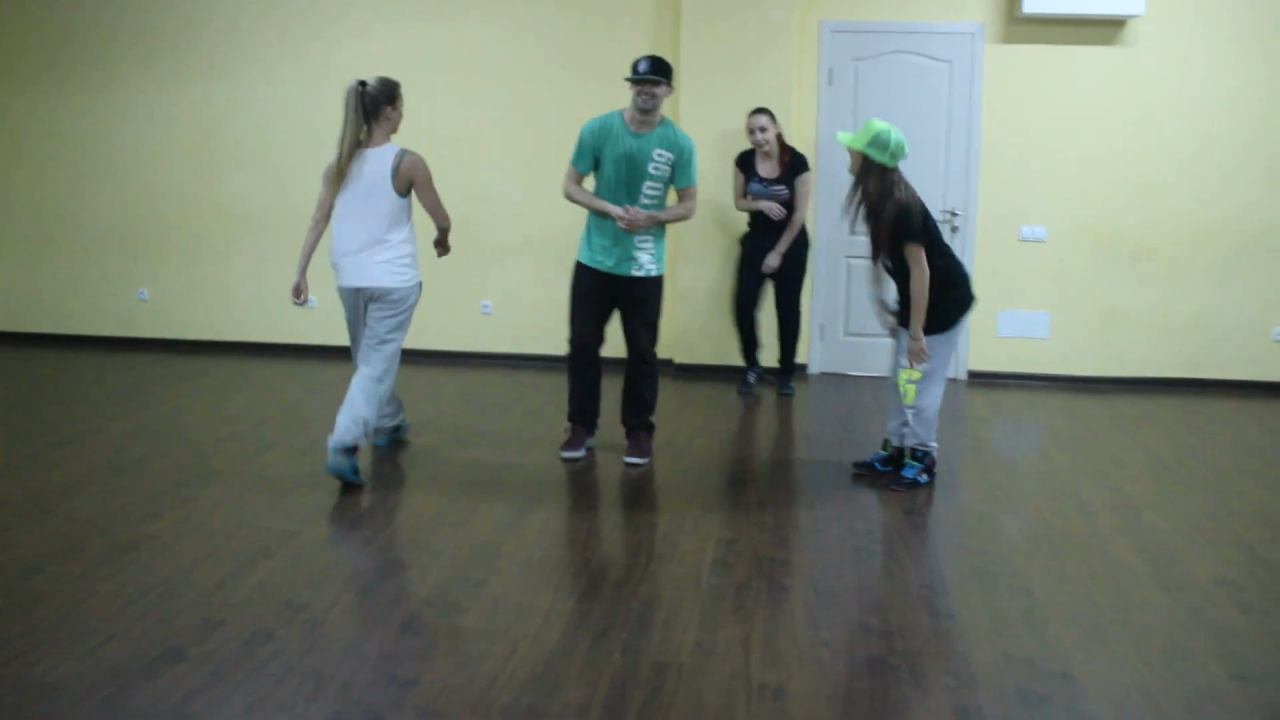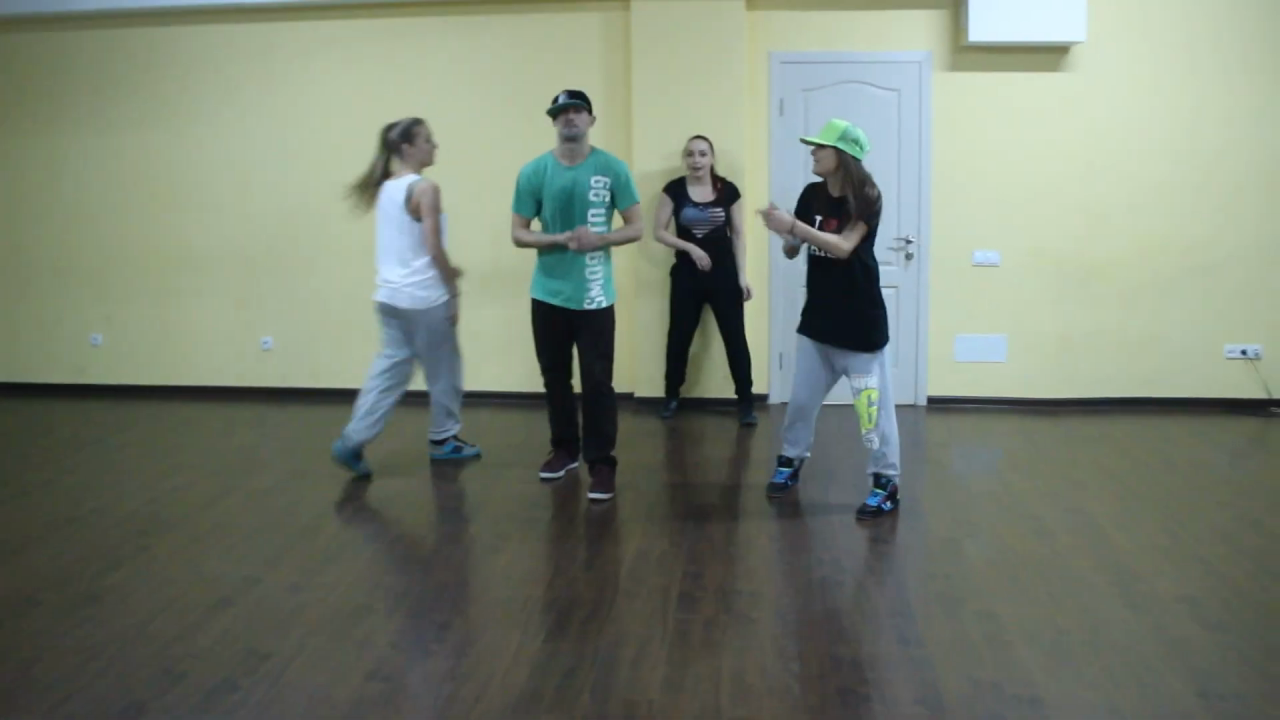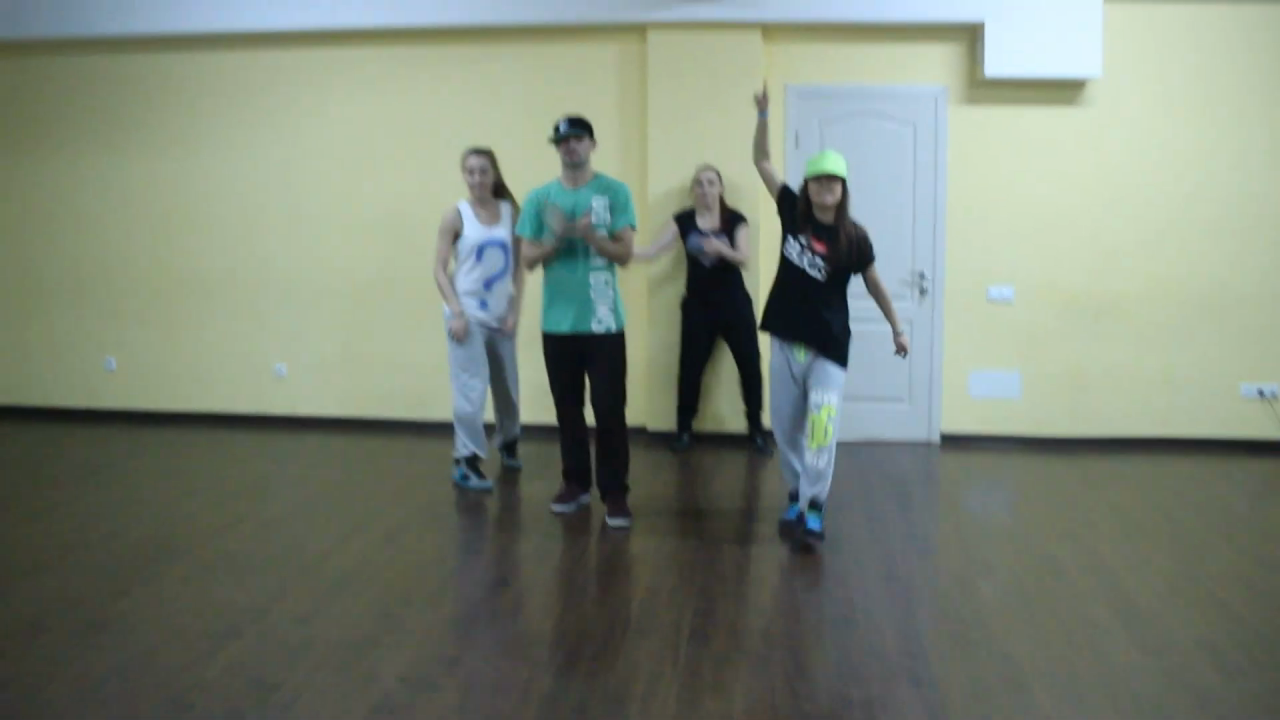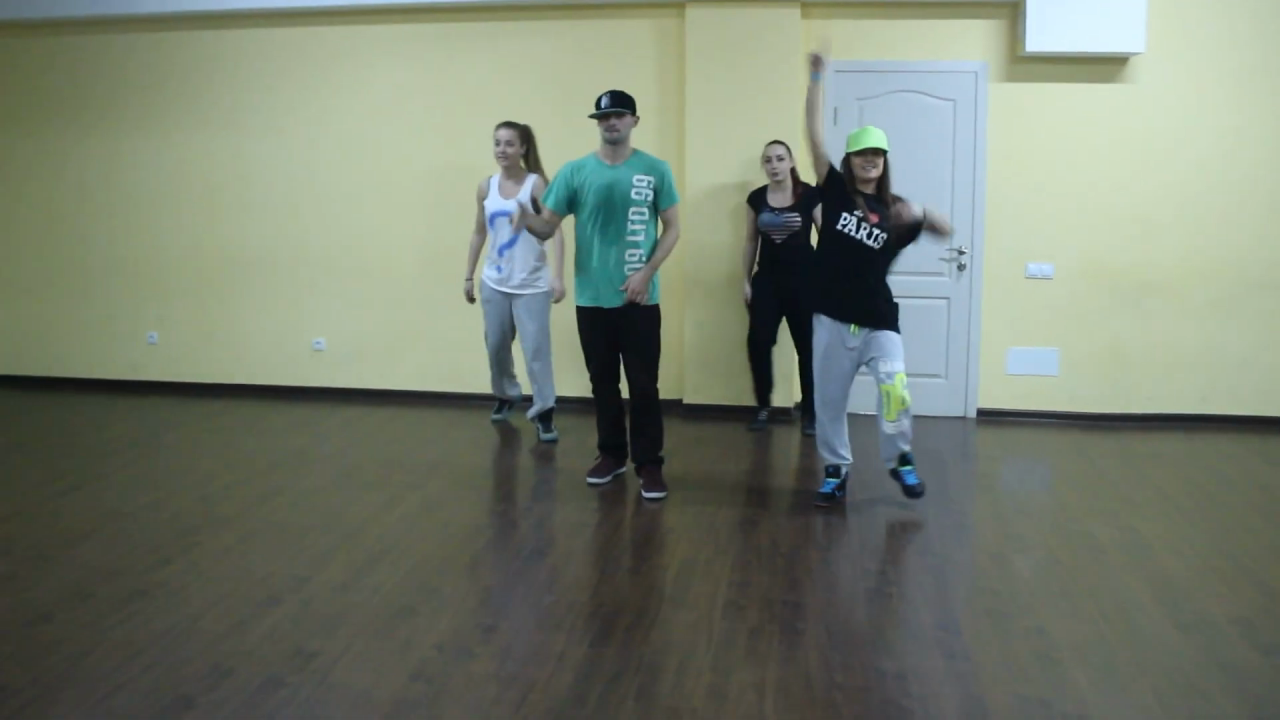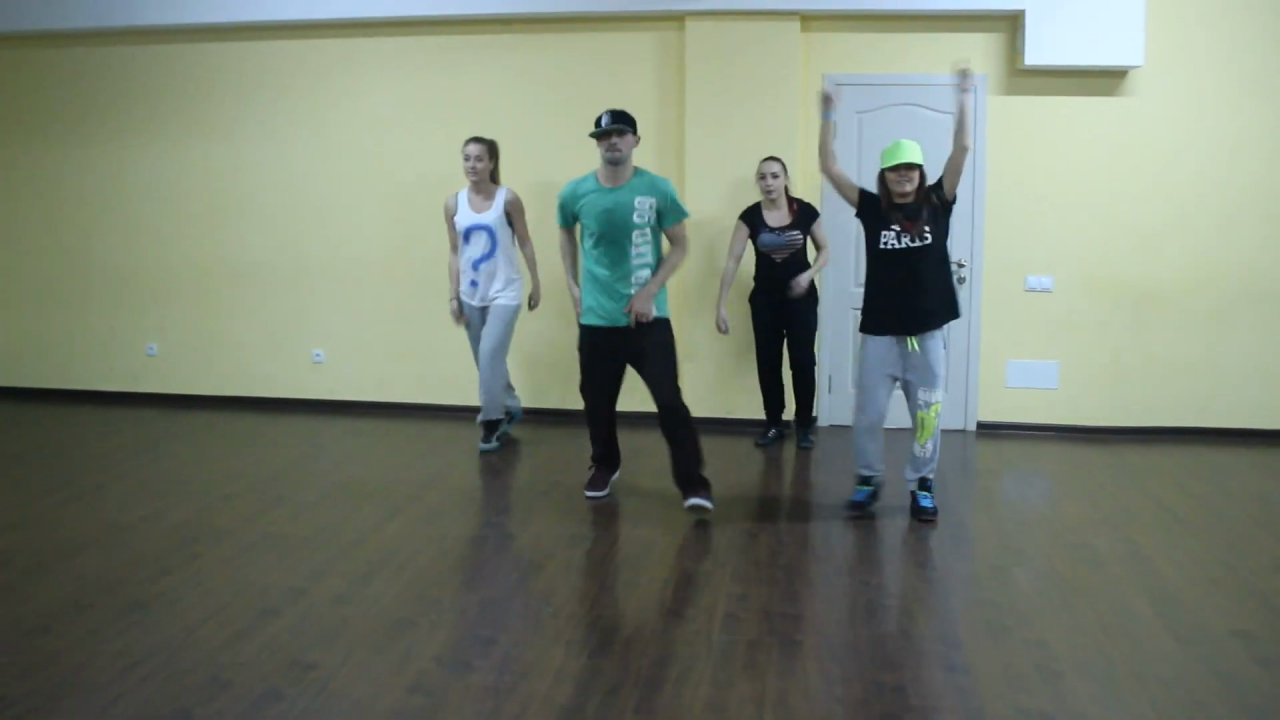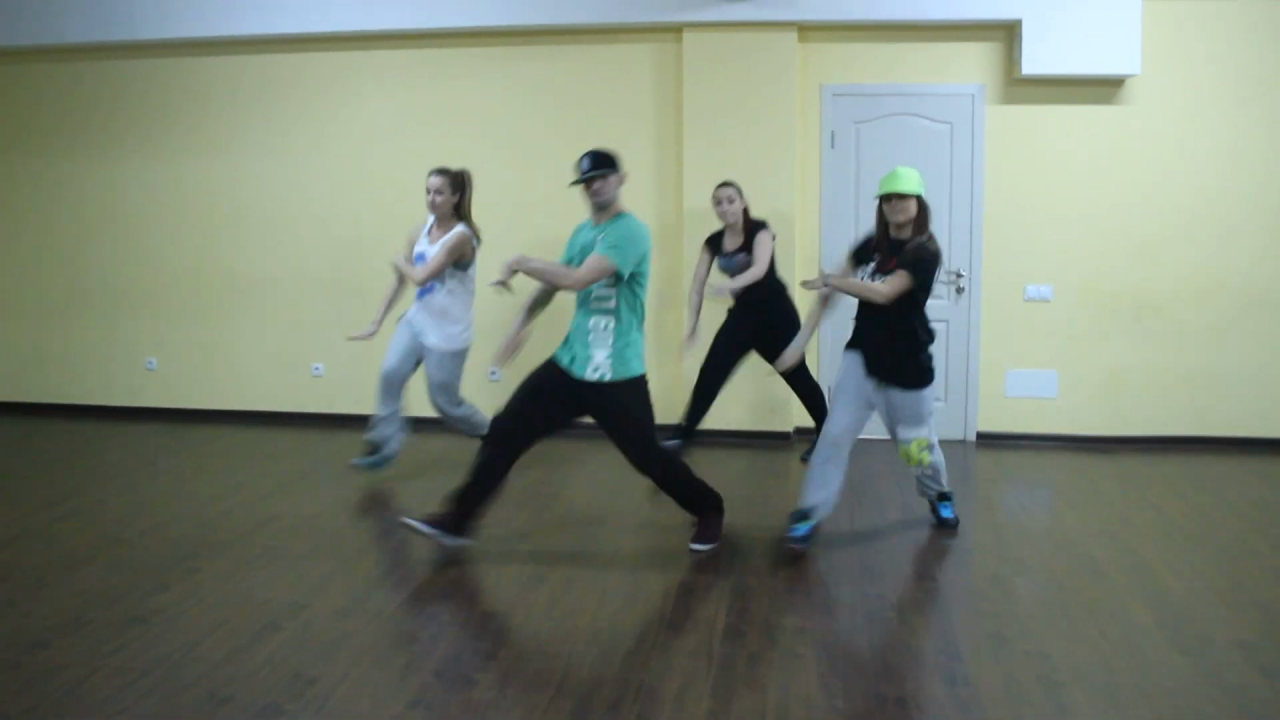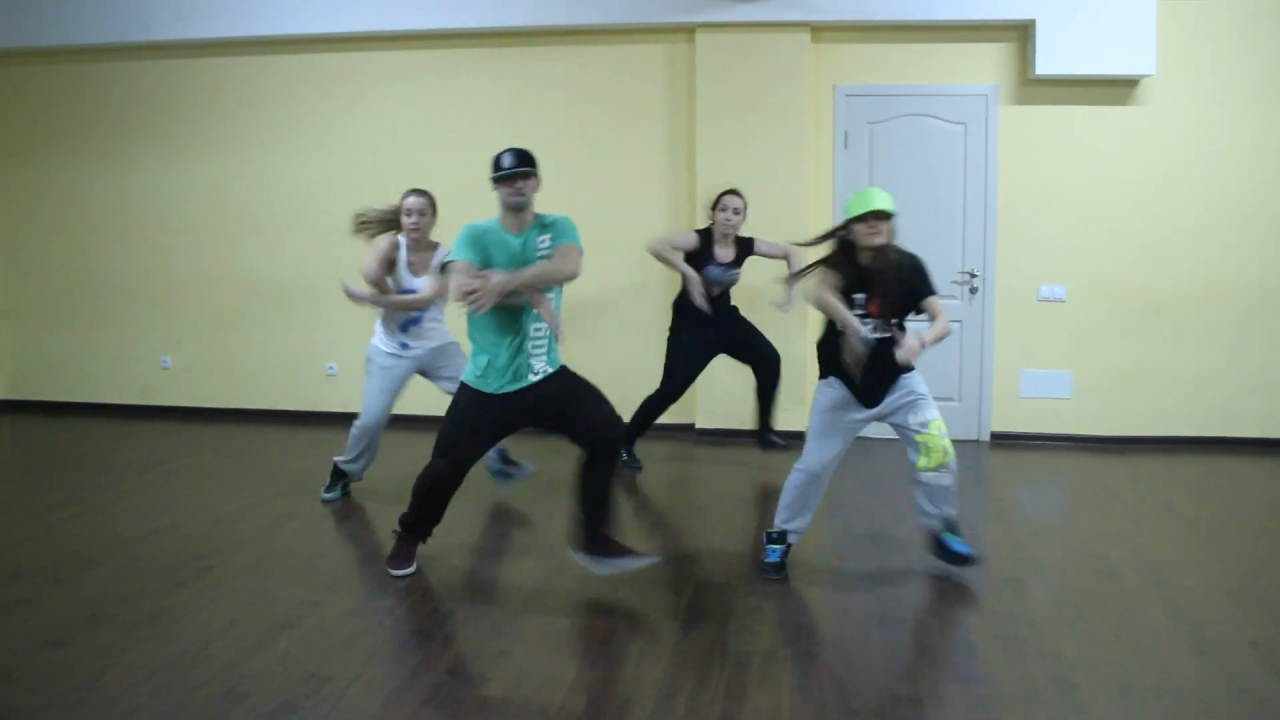
dt=0.5s
person 1, frame 1
left shoulder: (900, 205)
right shoulder: (875, 195)
left elbow: (920, 270)
left wrist: (915, 331)
right wrist: (878, 297)
left hip: (944, 300)
right hip: (915, 298)
left knee: (915, 377)
right knee: (904, 375)
left ankle: (923, 457)
right ankle: (897, 450)
person 1, frame 2
left shoulder: (865, 199)
right shoulder: (812, 195)
left elbow: (843, 247)
right elbow: (791, 250)
left wrist: (793, 225)
right wrist: (786, 233)
left hip: (861, 320)
right hip: (818, 316)
left knee: (871, 401)
right knee: (802, 397)
left ankle: (885, 484)
right ankle: (790, 461)
person 1, frame 3
left shoulder: (854, 238)
right shoulder: (793, 212)
left elbow: (874, 285)
right elbow: (762, 162)
left wrist: (897, 331)
right wrist: (762, 116)
left hip: (829, 346)
right hip: (786, 341)
left knee: (821, 424)
right knee: (785, 426)
left ankle: (813, 508)
right ankle: (797, 494)
person 1, frame 4
left shoulder: (895, 209)
right shoulder: (835, 189)
left elbow: (945, 230)
right elbow: (813, 132)
left wrist: (922, 216)
right wrist: (816, 78)
left hip: (878, 319)
right hip: (833, 316)
left knee: (896, 391)
right knee: (830, 401)
left ankle: (901, 459)
right ankle: (835, 470)
person 1, frame 5
left shoulder: (936, 203)
right shoulder: (872, 207)
left elbow: (961, 149)
right elbow: (829, 169)
left wrist: (962, 96)
right wrist: (827, 116)
left hip: (927, 330)
right hip: (881, 331)
left knee: (927, 412)
right knee: (870, 412)
left ankle: (921, 486)
right ankle: (867, 480)
person 1, frame 6
left shoulder: (925, 252)
right shoulder: (873, 244)
left elbow: (882, 291)
right elbow: (833, 289)
left wrist: (831, 281)
right wrist: (802, 339)
left hip: (906, 367)
right hip: (861, 358)
left knee: (918, 446)
right knee: (836, 434)
left ankle: (939, 496)
right ankle: (808, 514)
person 1, frame 7
left shoulder: (907, 267)
right shoulder: (838, 265)
left elbow: (942, 321)
right elbow: (817, 290)
left wrist: (917, 341)
right wrist: (854, 334)
left hip: (896, 375)
right hip: (843, 379)
left knee: (936, 449)
right knee: (816, 463)
left ankle: (942, 530)
right ankle: (780, 538)
person 2, frame 1
left shoulder: (678, 143)
right shoulder: (597, 130)
left elbow: (687, 207)
right elbow: (570, 187)
left wrist: (648, 217)
right wrist: (611, 210)
left hip: (644, 267)
right hip: (594, 260)
left knee: (641, 351)
right knee: (583, 343)
left ankle: (638, 429)
right ankle: (582, 425)
person 2, frame 2
left shoulder: (612, 169)
right shoulder: (533, 172)
left elbow: (636, 228)
right elbow: (519, 234)
left wrist: (599, 239)
right wrist: (562, 239)
left hip: (595, 298)
right hip: (548, 295)
left knee: (597, 382)
right knee: (555, 379)
left ankle: (601, 463)
right ankle: (565, 448)
person 2, frame 3
left shoulder: (614, 192)
right shoulder: (539, 198)
left elbow: (626, 253)
right elbow: (526, 257)
left wrist: (591, 235)
right wrist: (553, 238)
left hip: (603, 323)
right hip: (557, 322)
left knee: (609, 409)
right knee: (567, 407)
left ankle: (614, 491)
right ankle: (576, 482)
person 2, frame 4
left shoulder: (655, 170)
right shoulder: (574, 172)
left elbow: (672, 229)
right elbow: (547, 228)
left wrist: (647, 273)
right wrist: (527, 216)
left hip: (639, 297)
right hip: (591, 298)
left knee: (643, 384)
right knee: (602, 382)
left ankle: (649, 464)
right ankle: (611, 454)
person 2, frame 5
left shoulder: (657, 189)
right shoulder: (574, 192)
left elbow: (680, 244)
left wrist: (650, 289)
right wrist: (574, 289)
left hip: (647, 317)
right hip: (595, 318)
left knee: (668, 399)
right knee: (596, 402)
left ankle: (694, 484)
right ankle: (605, 465)
person 2, frame 6
left shoulder: (630, 233)
right shoulder: (581, 232)
left elbow: (575, 280)
right elbow: (551, 281)
left wrist: (521, 263)
right wrist: (520, 323)
left hip: (618, 375)
right hip: (569, 364)
left knee: (648, 456)
right knee: (505, 431)
left ankle: (709, 512)
right ankle: (456, 520)
person 2, frame 7
left shoulder: (553, 229)
right shoulder: (474, 235)
left elbow: (567, 268)
right elbow: (461, 289)
left wrist: (509, 283)
left hip: (545, 377)
right hip: (486, 385)
left knee: (605, 435)
right knee: (444, 471)
left ankle: (593, 539)
right ankle: (409, 537)
person 3, frame 1
left shoulder: (341, 161)
right shoulder: (409, 163)
left elbow: (319, 221)
right elbow: (441, 219)
left wrist: (301, 273)
right wrist: (441, 240)
left hip: (352, 278)
right hip: (396, 280)
left knee: (369, 356)
right knee: (375, 364)
left ankle: (388, 421)
right ankle: (343, 447)
person 3, frame 2
left shoulder: (383, 188)
right shoulder: (425, 189)
right elbow: (434, 249)
left wrist: (447, 269)
right wrist: (453, 290)
left hip: (390, 295)
right hip: (424, 297)
left knee: (389, 369)
right knee: (444, 367)
left ankle: (352, 442)
right ankle: (443, 438)
person 3, frame 3
left shoulder: (510, 213)
right shoulder: (455, 216)
left elbow: (518, 265)
right elbow: (441, 268)
left wrist: (515, 308)
right wrist: (454, 312)
left hip: (501, 315)
right hip: (467, 315)
left knee: (506, 384)
right knee: (471, 386)
left ankle: (508, 442)
right ankle: (466, 460)
person 3, frame 4
left shoulder: (536, 185)
right shoulder: (486, 187)
left elbow: (554, 232)
right elbow: (479, 233)
left wrist: (557, 276)
right wrist: (469, 276)
left hip: (531, 283)
right hip: (494, 282)
left knee: (536, 350)
right knee: (496, 345)
left ankle: (543, 412)
right ankle: (506, 395)
person 3, frame 5
left shoulder: (508, 199)
right shoulder: (453, 203)
left elbow: (523, 245)
right elbow: (455, 252)
left wrist: (533, 285)
right wrist: (454, 296)
left hip: (505, 294)
right hip: (472, 295)
left knee: (491, 356)
right knee: (483, 360)
left ankle: (493, 420)
right ankle: (509, 408)
person 3, frame 6
left shoulder: (461, 237)
right shoulder: (425, 226)
left elbow: (418, 277)
right elbow: (400, 280)
left wrist: (397, 259)
right wrist: (377, 322)
left hip: (448, 333)
right hip: (415, 320)
left knee: (445, 402)
right knee: (391, 373)
left ankle: (490, 435)
right ankle: (384, 443)
person 3, frame 7
left shoulder: (444, 255)
right shoulder: (390, 245)
left elbow: (430, 296)
right elbow: (369, 274)
left wrist: (373, 298)
left hip: (434, 347)
right hip: (389, 351)
right knee: (371, 420)
left ankle: (497, 458)
right ankle: (343, 473)
person 4, frame 1
left shoulder: (797, 162)
right shoulder: (744, 161)
left elbow: (799, 213)
right elbow: (739, 201)
left wrist: (778, 253)
right wrist: (760, 205)
left hip: (791, 242)
right hip: (756, 239)
left knee: (788, 308)
right knee: (744, 302)
left ankle: (786, 372)
right ankle: (752, 366)
person 4, frame 2
left shoulder: (728, 190)
right shoulder: (673, 190)
left elbow: (738, 236)
right elbow: (659, 232)
left wrist: (743, 275)
right wrist: (689, 247)
left hip: (723, 273)
right hip: (686, 274)
left knee: (735, 336)
right knee: (679, 336)
left ankle: (745, 402)
right ankle: (672, 396)
person 4, frame 3
left shoulder: (735, 220)
right shoulder: (683, 220)
left elbow: (744, 256)
right elbow: (654, 249)
left wrist: (720, 248)
left hip: (734, 302)
right hip: (698, 304)
left knee: (750, 365)
right knee: (690, 368)
left ankle: (756, 432)
right ankle: (684, 431)
person 4, frame 4
left shoulder: (810, 196)
right shoulder: (756, 198)
right wrist: (746, 280)
left hip: (803, 279)
right hip: (767, 280)
left knee: (807, 347)
right knee: (758, 341)
left ankle: (809, 412)
right ankle: (763, 406)
person 4, frame 5
left shoulder: (805, 211)
right shoulder: (750, 216)
left elbow: (824, 250)
right elbow: (732, 261)
left wrist: (809, 274)
right wrist: (722, 306)
left hip: (801, 295)
right hip: (765, 297)
left knee: (802, 361)
right knee: (768, 362)
left ankle: (804, 425)
right ankle: (774, 424)
person 4, frame 6
left shoulder: (759, 229)
right shoulder: (714, 241)
left elbow: (759, 268)
right elbow: (697, 286)
left wrist: (733, 284)
right wrist: (692, 325)
left hip: (776, 315)
right hip: (743, 314)
left knee: (796, 377)
right knee: (712, 370)
right ankle: (684, 433)
person 4, frame 7
left shoulder: (746, 244)
right shoulder: (700, 238)
left elbow: (790, 253)
right elbow: (656, 246)
left wrist: (789, 288)
right wrist: (689, 274)
left hip: (725, 320)
right hip: (691, 325)
left knee: (769, 361)
right knee: (669, 391)
left ankle: (764, 429)
right ankle: (626, 444)
